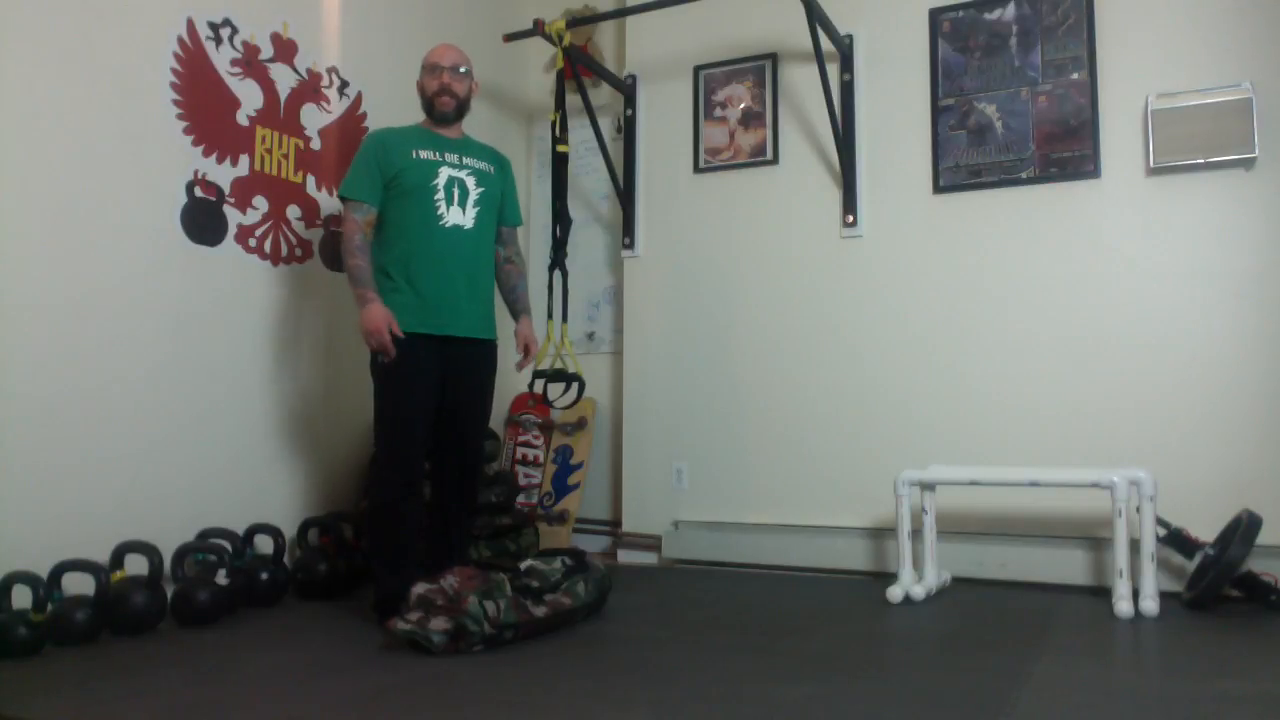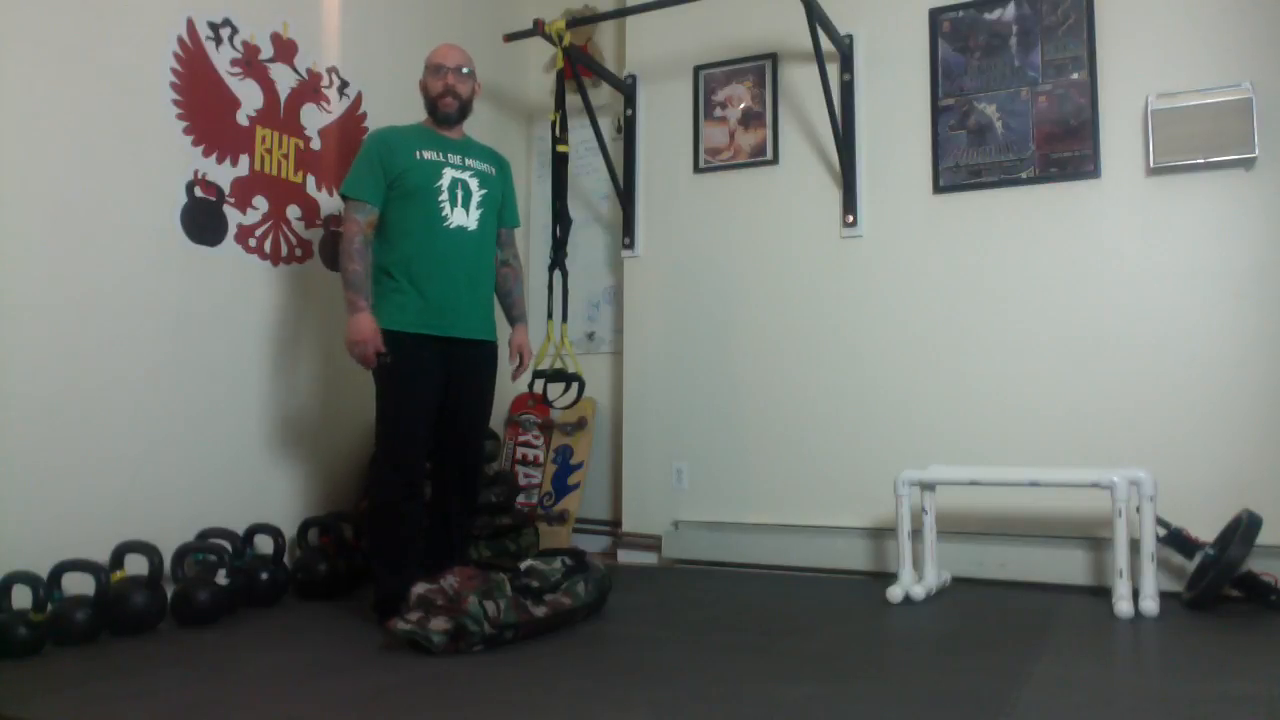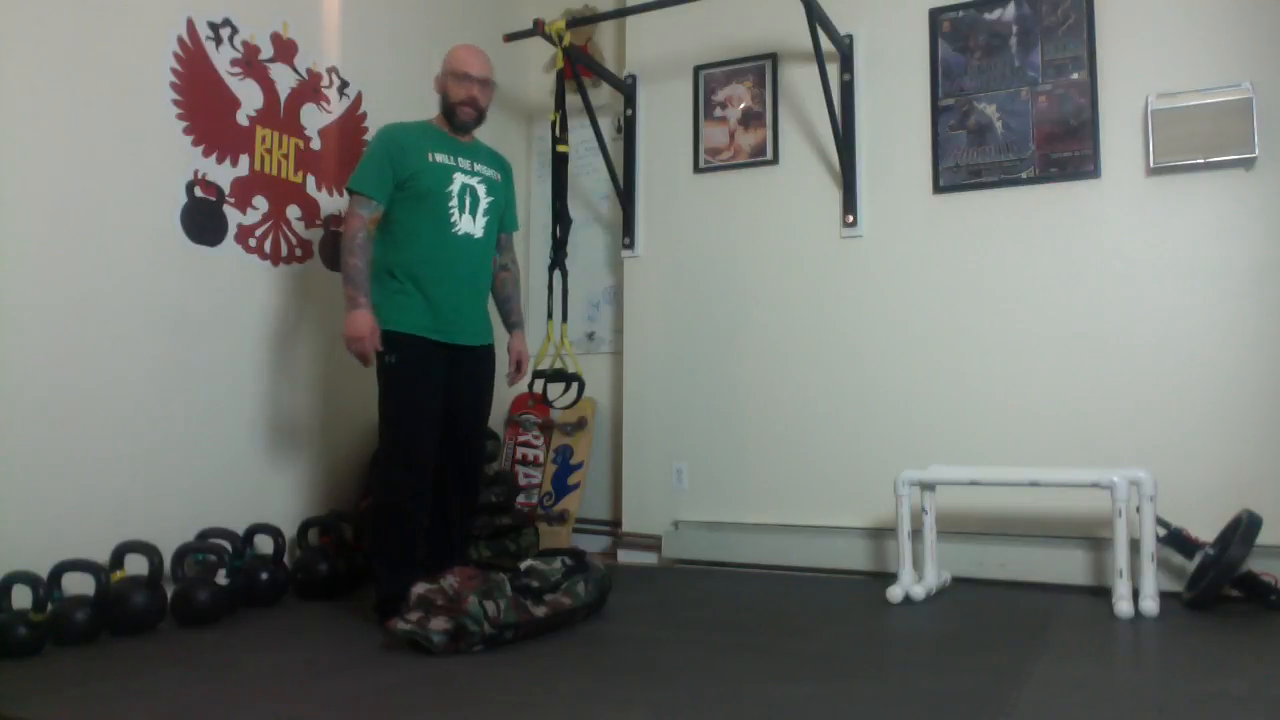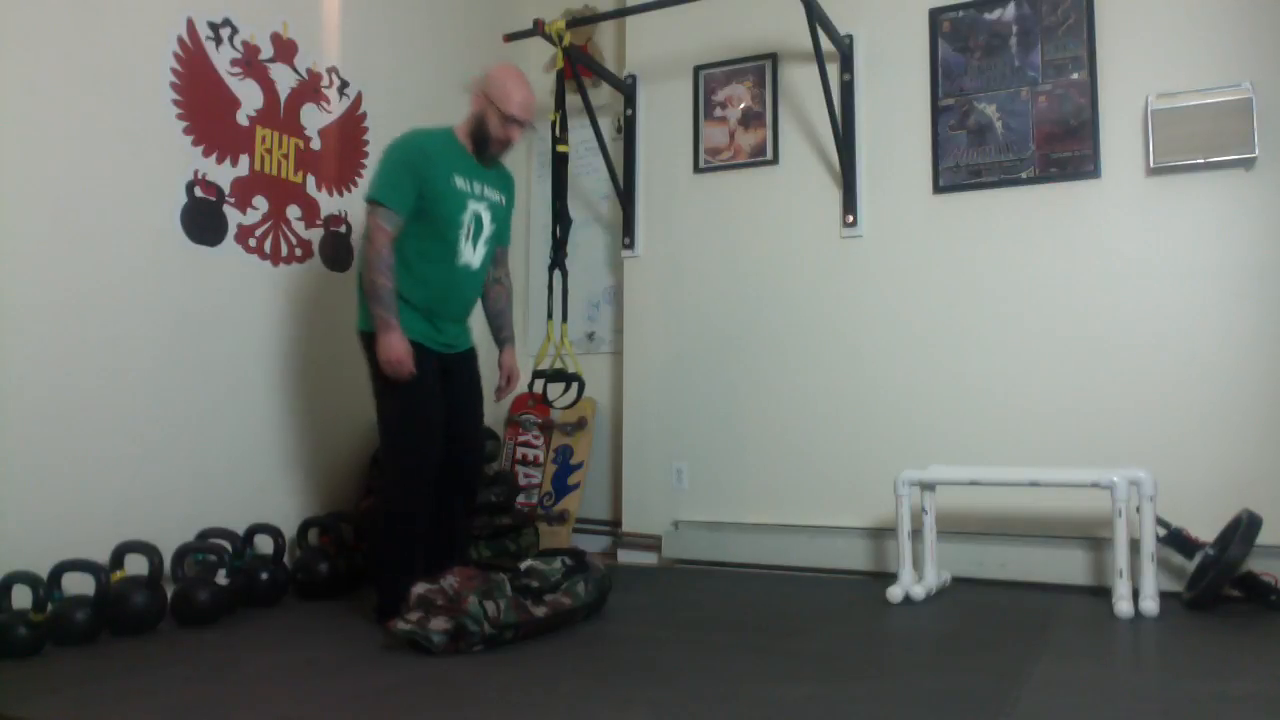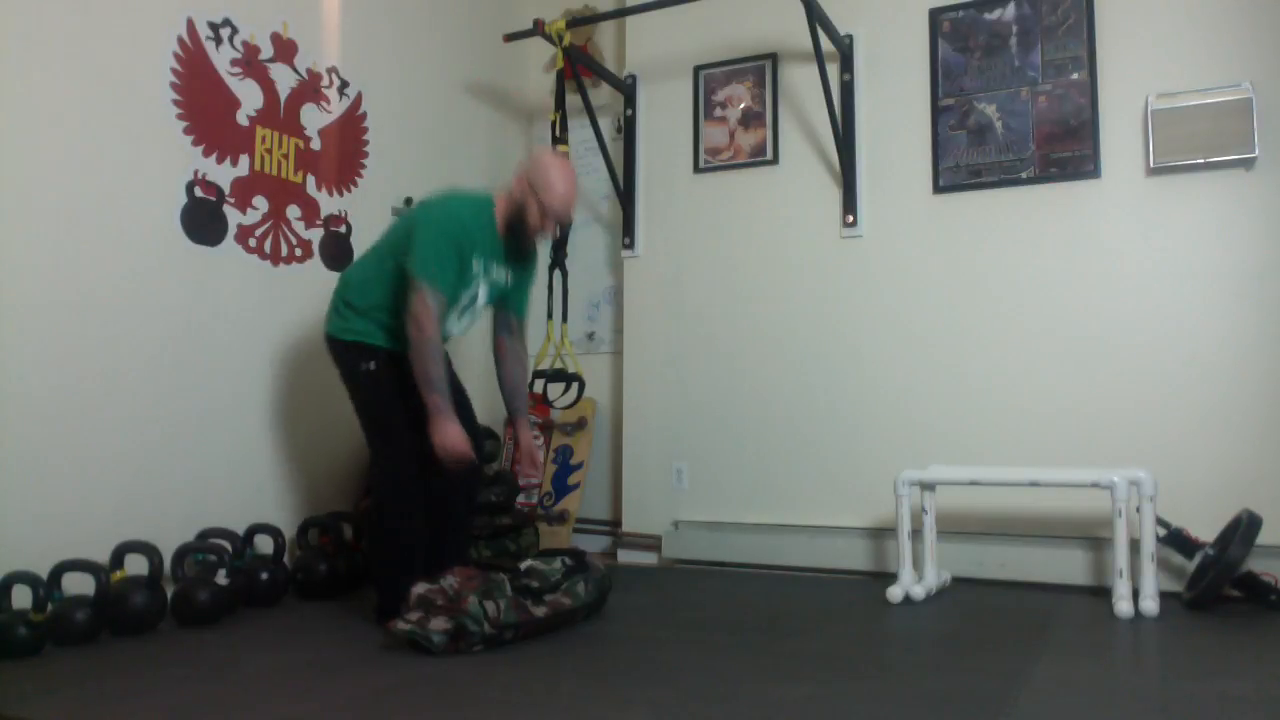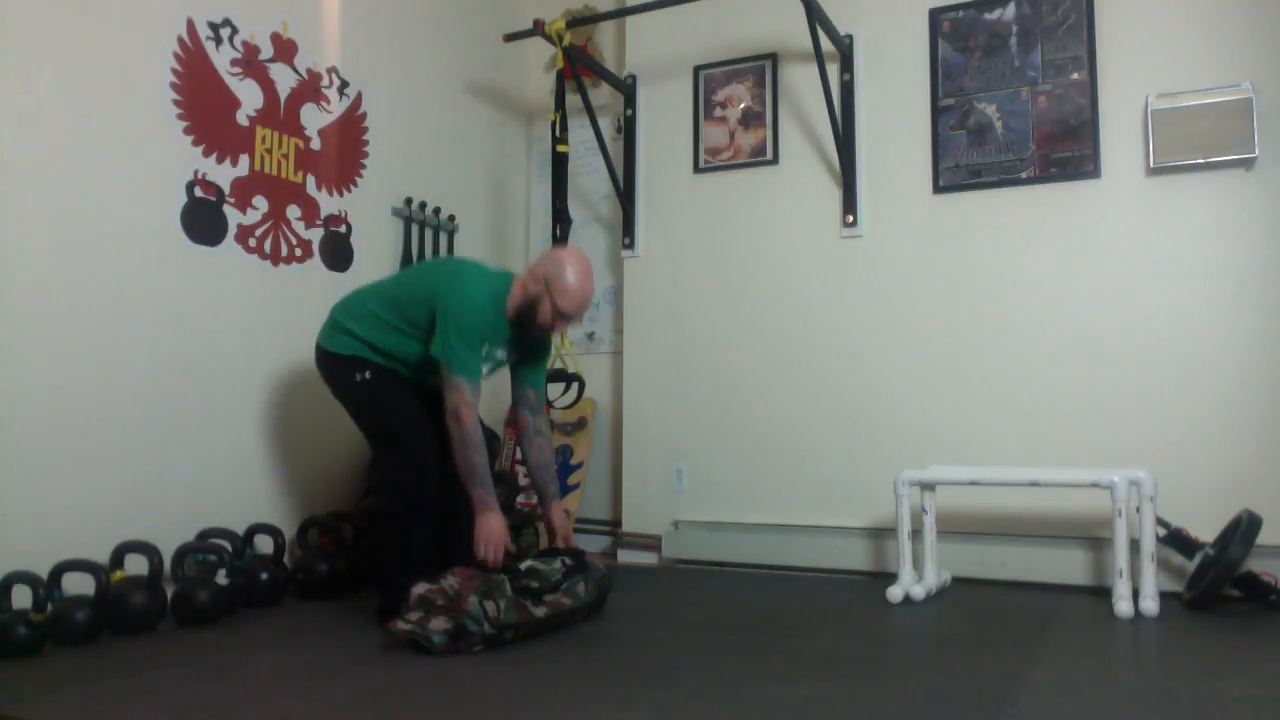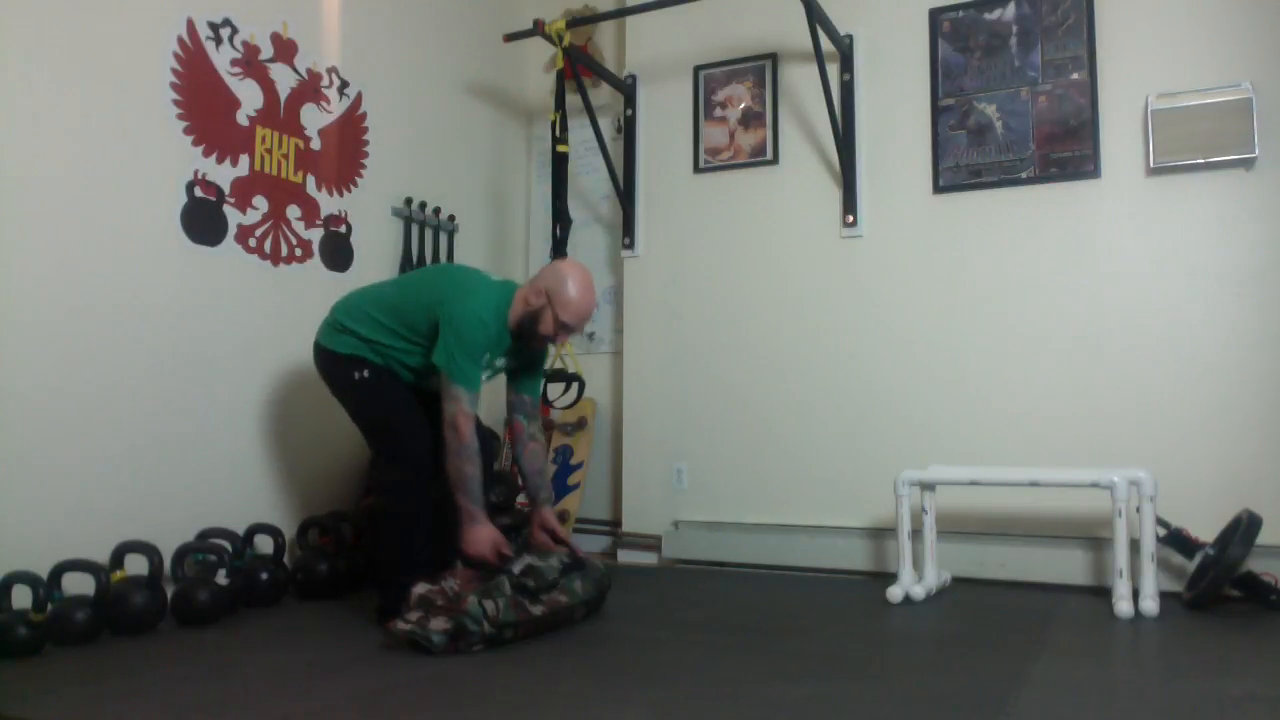
dt=0.3s
person 1, frame 1
left shoulder: (494, 163)
right shoulder: (386, 146)
left elbow: (507, 247)
right elbow: (355, 227)
left wrist: (523, 315)
right wrist: (369, 301)
left hip: (474, 337)
right hip: (407, 332)
left knee: (462, 464)
right knee: (400, 466)
right ankle: (395, 596)
person 1, frame 2
left shoulder: (494, 164)
right shoulder: (390, 145)
left elbow: (505, 251)
right elbow: (357, 229)
left wrist: (519, 322)
right wrist: (359, 308)
left hip: (476, 337)
right hip: (408, 332)
left knee: (462, 465)
right knee: (401, 466)
right ankle: (396, 597)
person 1, frame 3
left shoulder: (497, 167)
right shoulder: (399, 142)
right elbow: (359, 224)
left wrist: (516, 329)
right wrist: (358, 304)
left hip: (474, 340)
right hip: (409, 333)
left knee: (463, 466)
right knee: (407, 465)
right ankle: (397, 596)
person 1, frame 4
left shoulder: (500, 180)
right shoulder: (418, 151)
left elbow: (495, 268)
right elbow: (379, 237)
left wrist: (506, 344)
right wrist: (389, 329)
left hip: (453, 341)
right hip: (399, 333)
left knee: (463, 463)
right knee: (414, 463)
right ankle: (399, 601)
person 1, frame 5
left shoulder: (520, 254)
right shoulder: (452, 220)
left elbow: (510, 339)
right elbow: (424, 319)
left wrist: (522, 423)
right wrist: (442, 417)
left hip: (421, 352)
right hip: (365, 335)
left knee: (460, 459)
right knee: (404, 464)
right ankle: (399, 602)
person 1, frame 6
left shoulder: (531, 329)
right shoulder: (470, 299)
left elbow: (533, 419)
right elbow: (462, 412)
left wrist: (552, 502)
right wrist: (488, 509)
left hip: (409, 363)
right hip: (354, 349)
left knee: (463, 460)
right knee: (414, 461)
right ankle: (399, 604)
person 1, frame 7
left shoulder: (530, 336)
right shoulder: (473, 311)
left elbow: (526, 425)
right elbow: (460, 423)
left wrist: (542, 505)
right wrist: (475, 520)
left hip: (409, 363)
right hip: (353, 349)
left knee: (467, 461)
right knee: (414, 460)
right ankle: (400, 604)
